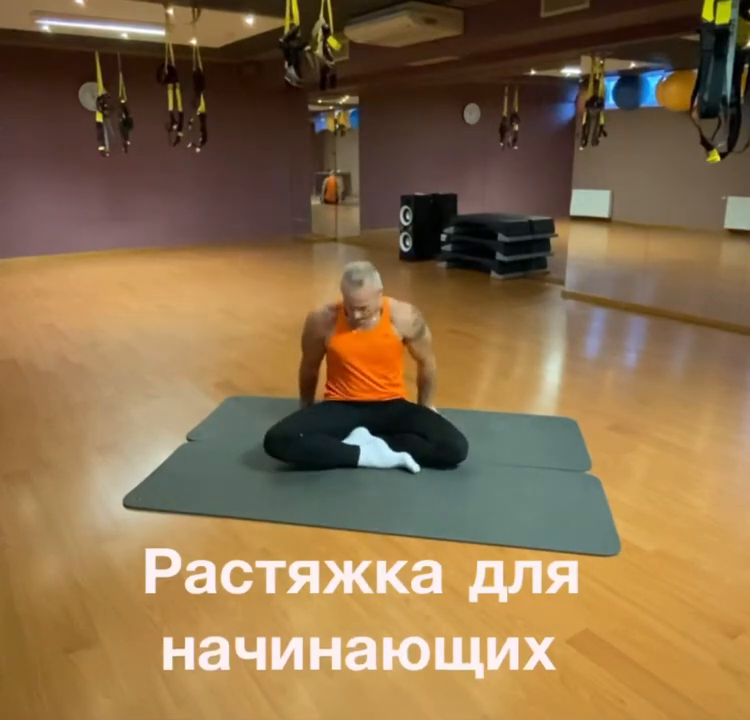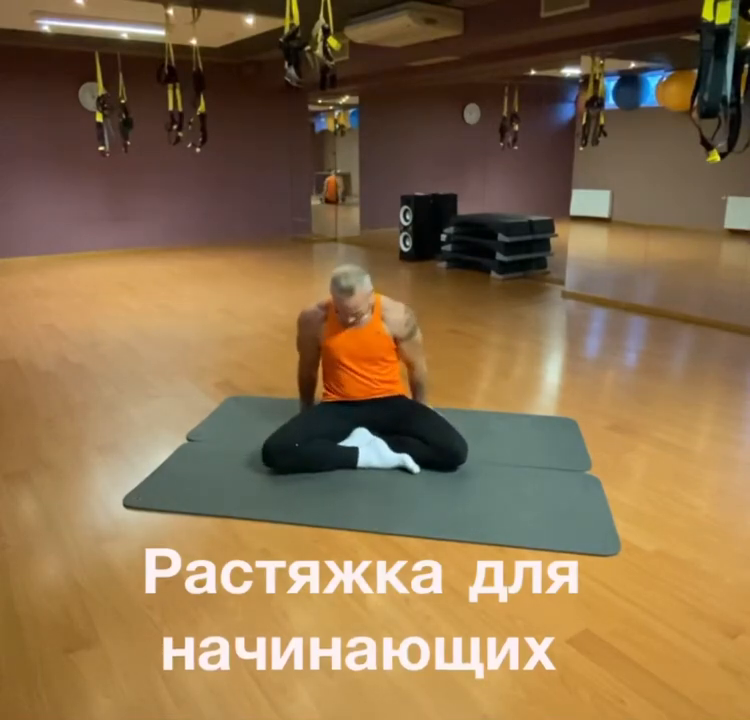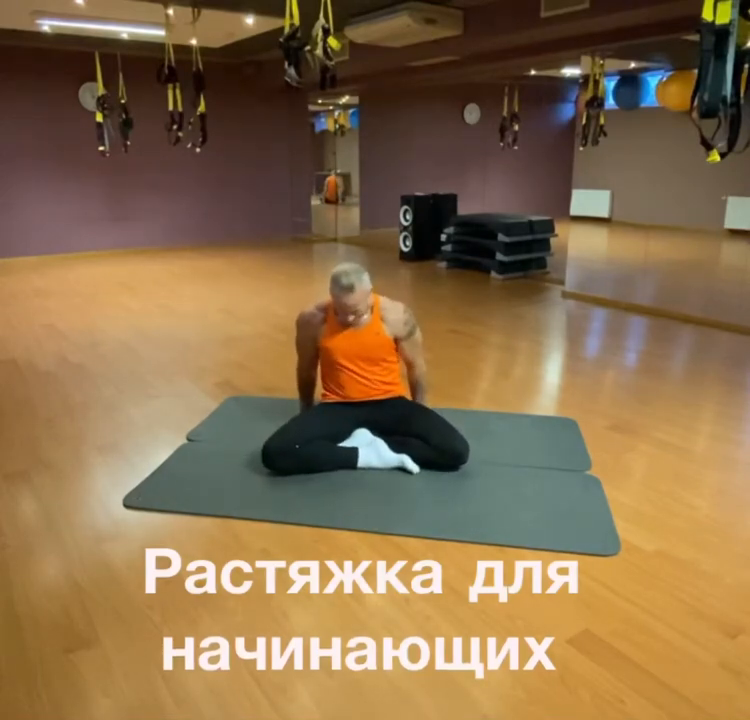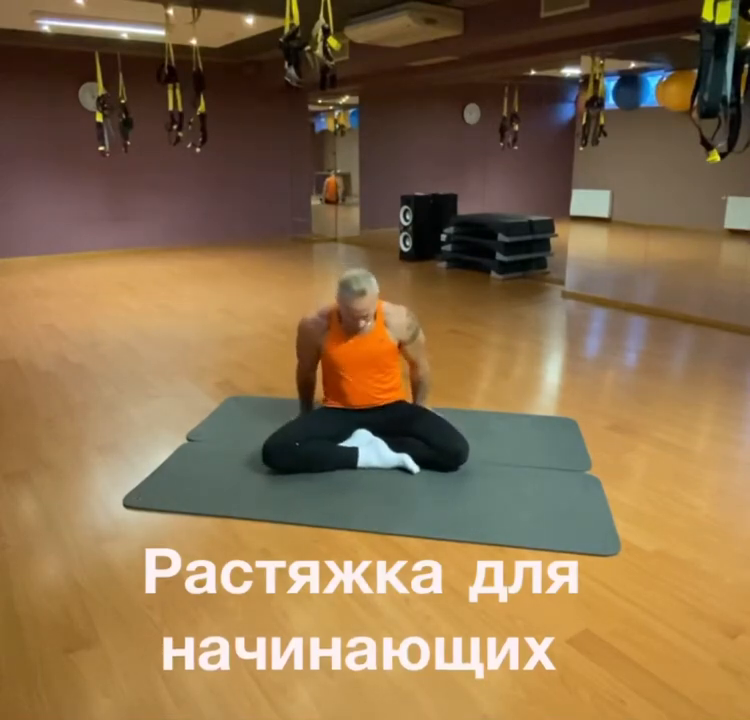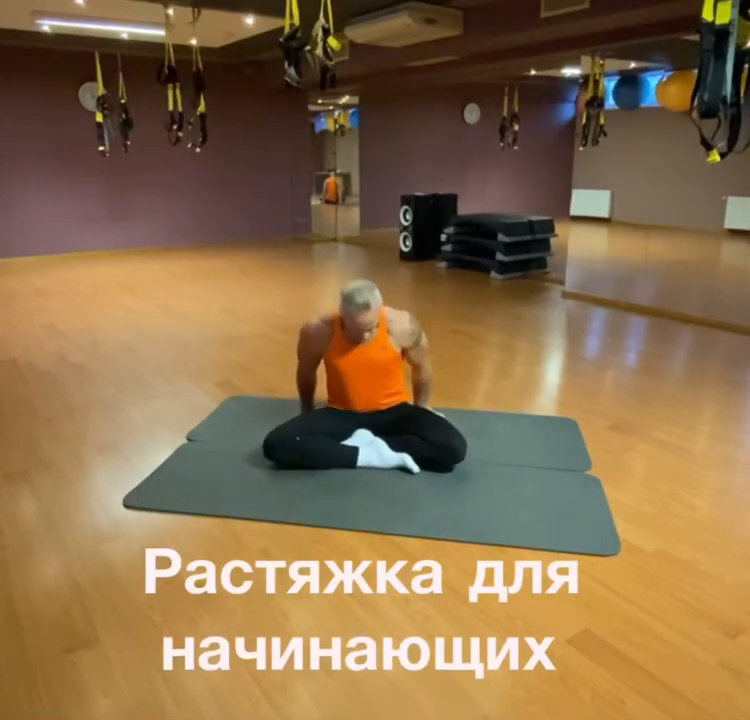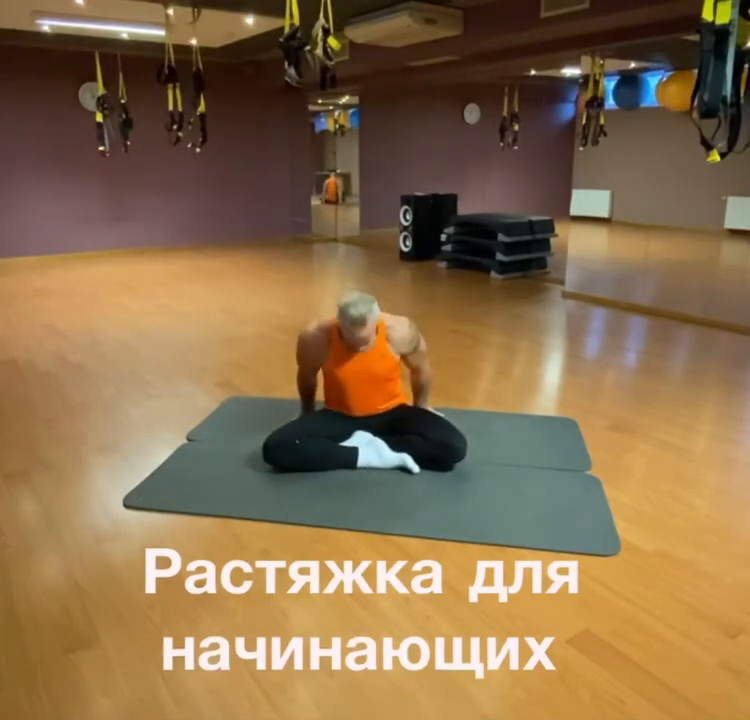
dt=0.4s
person 1, frame 1
left shoulder: (404, 317)
right shoulder: (321, 320)
left elbow: (426, 362)
right elbow: (309, 368)
left wrist: (426, 406)
right wrist: (306, 411)
left hip: (391, 406)
right hip: (341, 407)
left knee: (455, 448)
right knee: (277, 440)
left ankle: (363, 443)
right ankle: (368, 455)
person 1, frame 2
left shoulder: (397, 316)
right shoulder: (313, 319)
left elbow: (416, 365)
right elbow: (307, 369)
left wrist: (420, 409)
right wrist: (307, 412)
left hip: (389, 403)
right hip: (339, 406)
left knee: (455, 451)
right knee: (275, 452)
left ankle: (363, 442)
right ankle: (369, 454)
person 1, frame 3
left shoulder: (396, 316)
right shoulder: (312, 320)
left elbow: (415, 365)
right elbow: (306, 370)
left wrist: (419, 408)
right wrist: (306, 412)
left hip: (389, 404)
right hip: (338, 407)
left knee: (456, 451)
right knee: (274, 453)
left ankle: (364, 443)
right ankle: (370, 455)
person 1, frame 4
left shoulder: (399, 320)
right shoulder: (314, 326)
left elbow: (419, 365)
right elbow: (306, 372)
left wrist: (420, 406)
right wrist: (306, 414)
left hip: (391, 409)
right hip: (338, 412)
left knee: (456, 450)
right knee: (275, 452)
left ankle: (364, 445)
right ankle: (368, 455)
person 1, frame 5
left shoulder: (401, 326)
right shoulder: (317, 331)
left elbow: (421, 367)
right elbow: (306, 373)
left wrist: (421, 407)
right wrist: (307, 413)
left hip: (393, 411)
right hip: (342, 414)
left knee: (454, 449)
right knee: (276, 446)
left ankle: (362, 443)
right ankle: (371, 455)
person 1, frame 6
left shoulder: (400, 332)
right shoulder: (314, 339)
left elbow: (420, 370)
right elbow: (306, 377)
left wrist: (421, 408)
right wrist: (307, 414)
left hip: (392, 413)
right hip: (339, 416)
left knee: (454, 447)
right knee: (275, 449)
left ankle: (364, 446)
right ankle: (371, 455)
